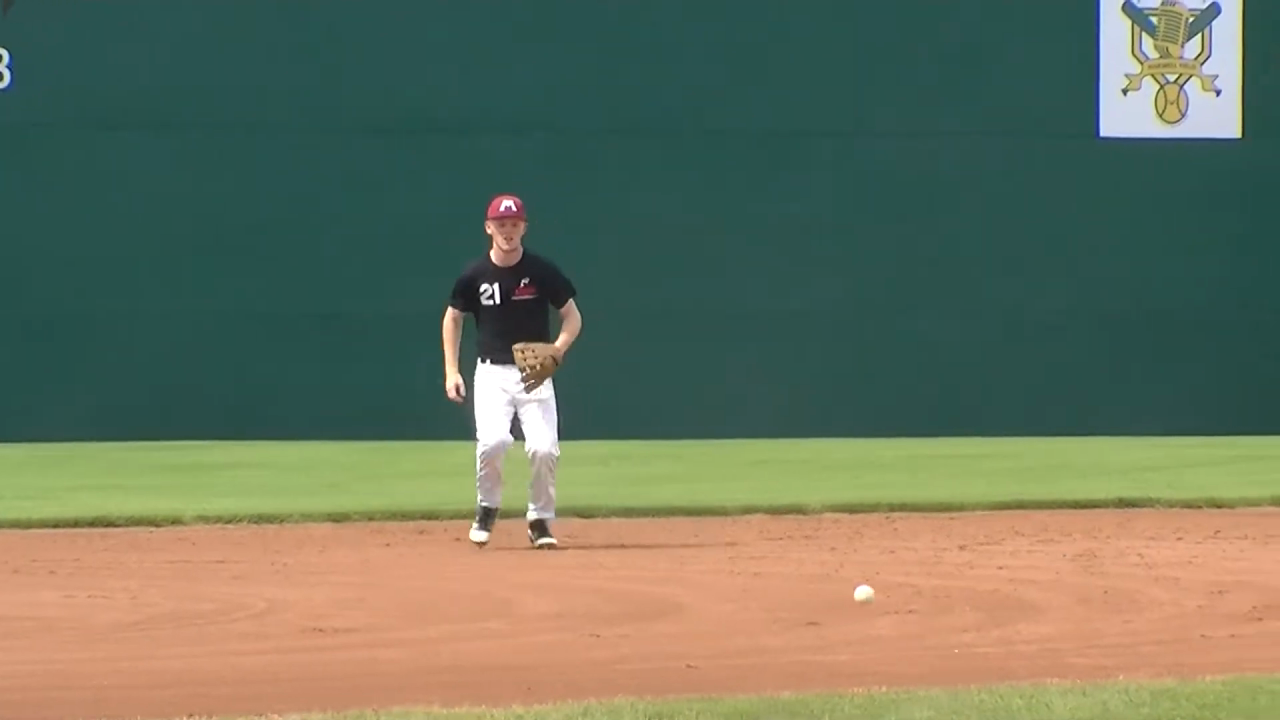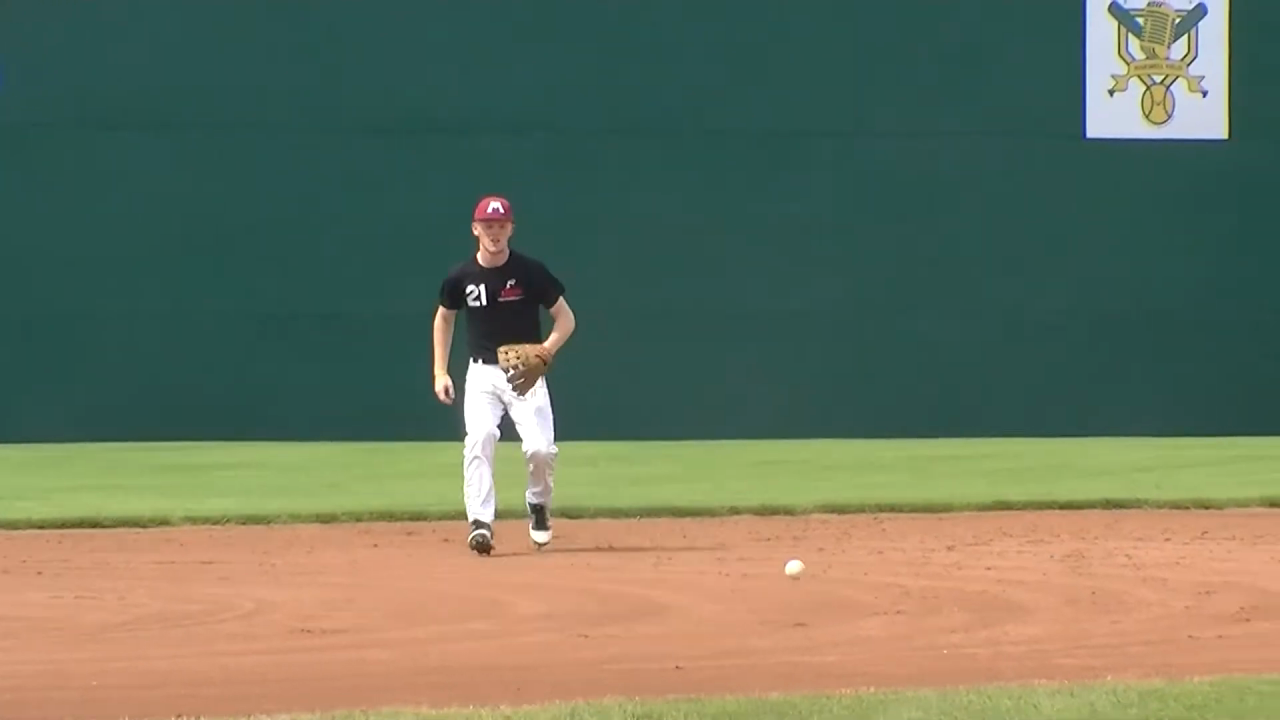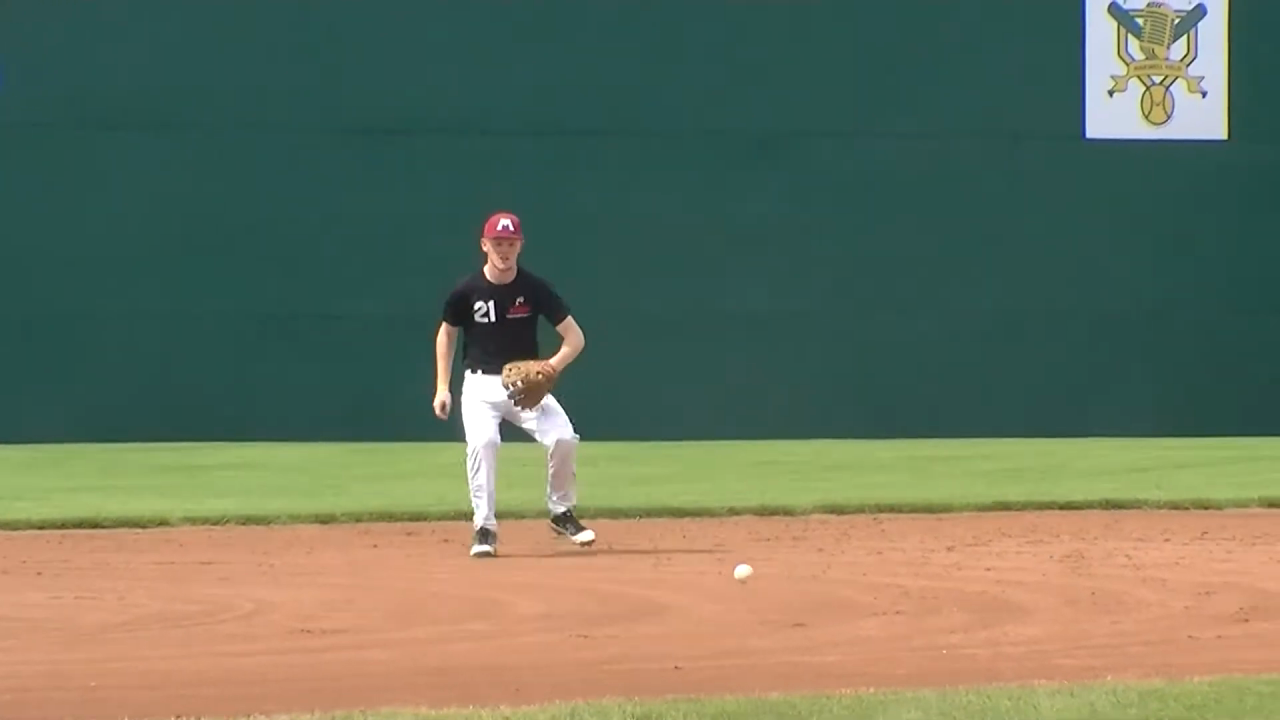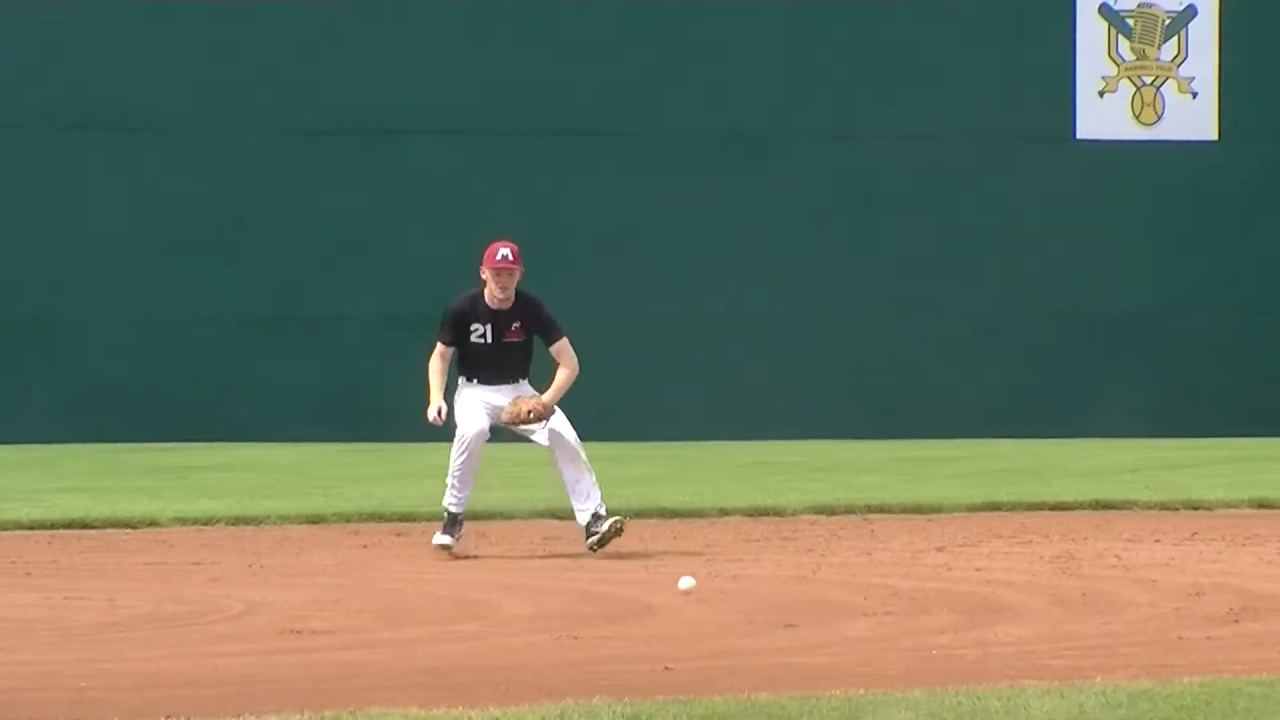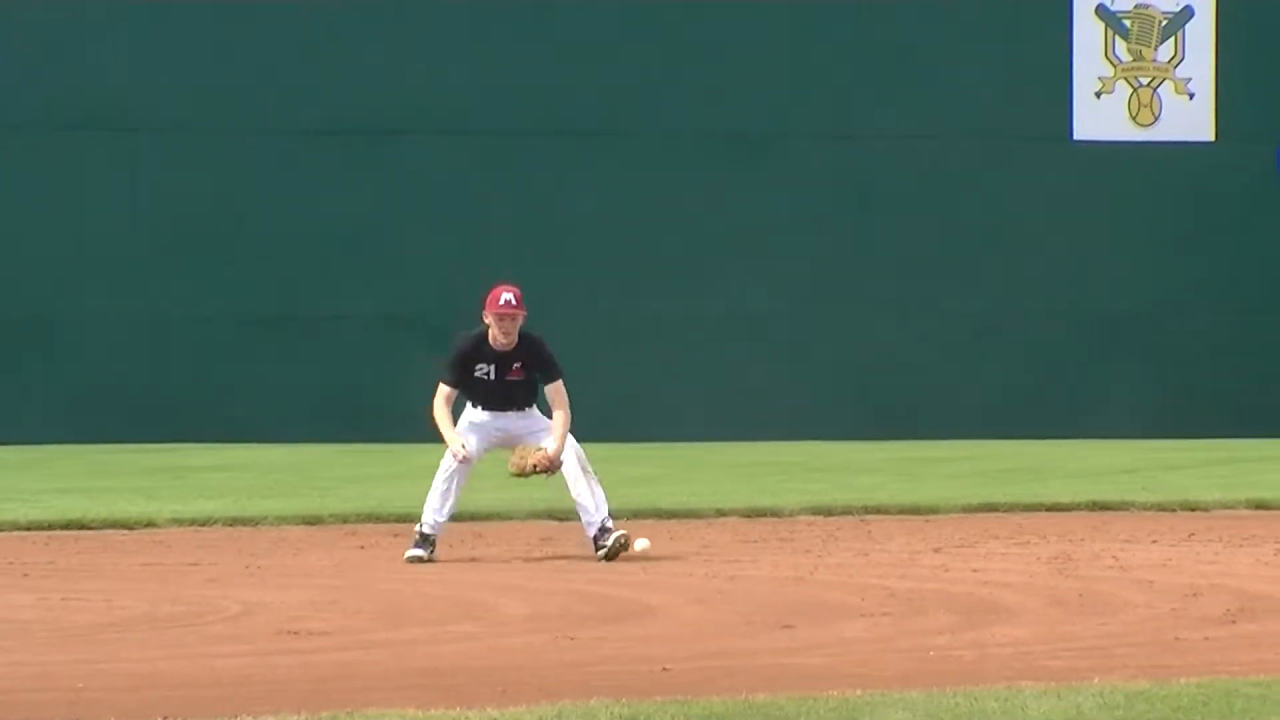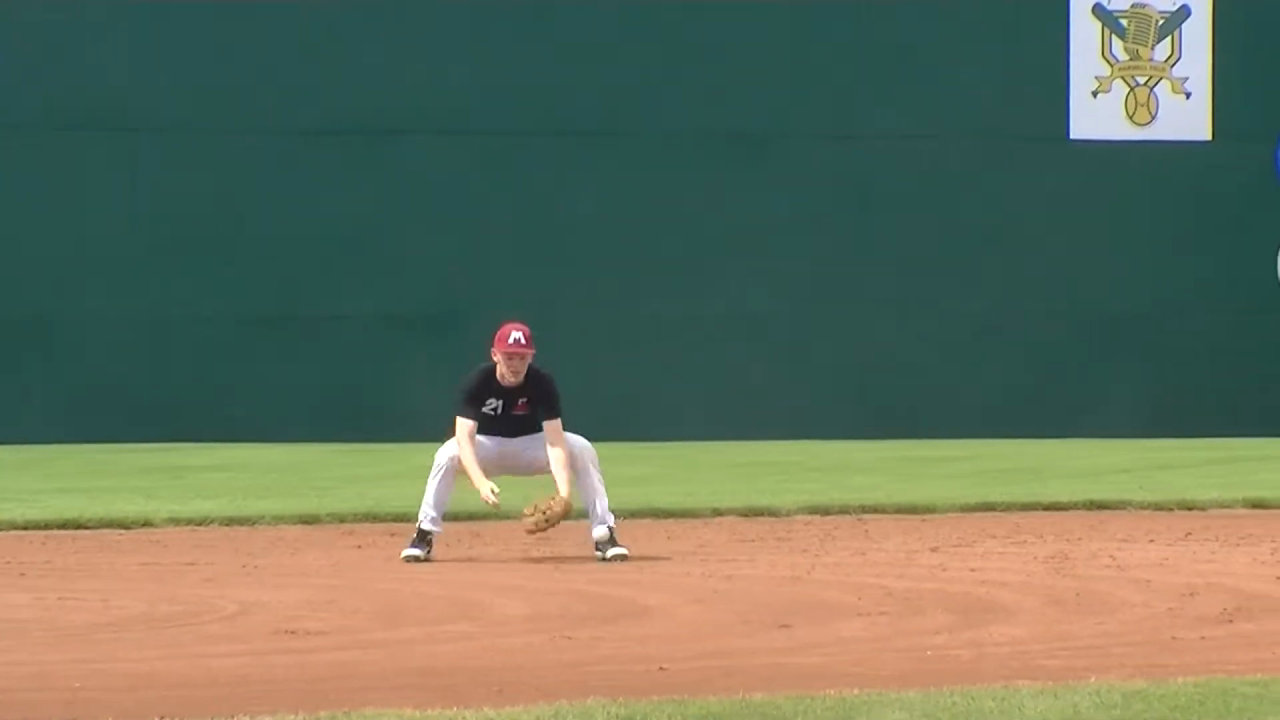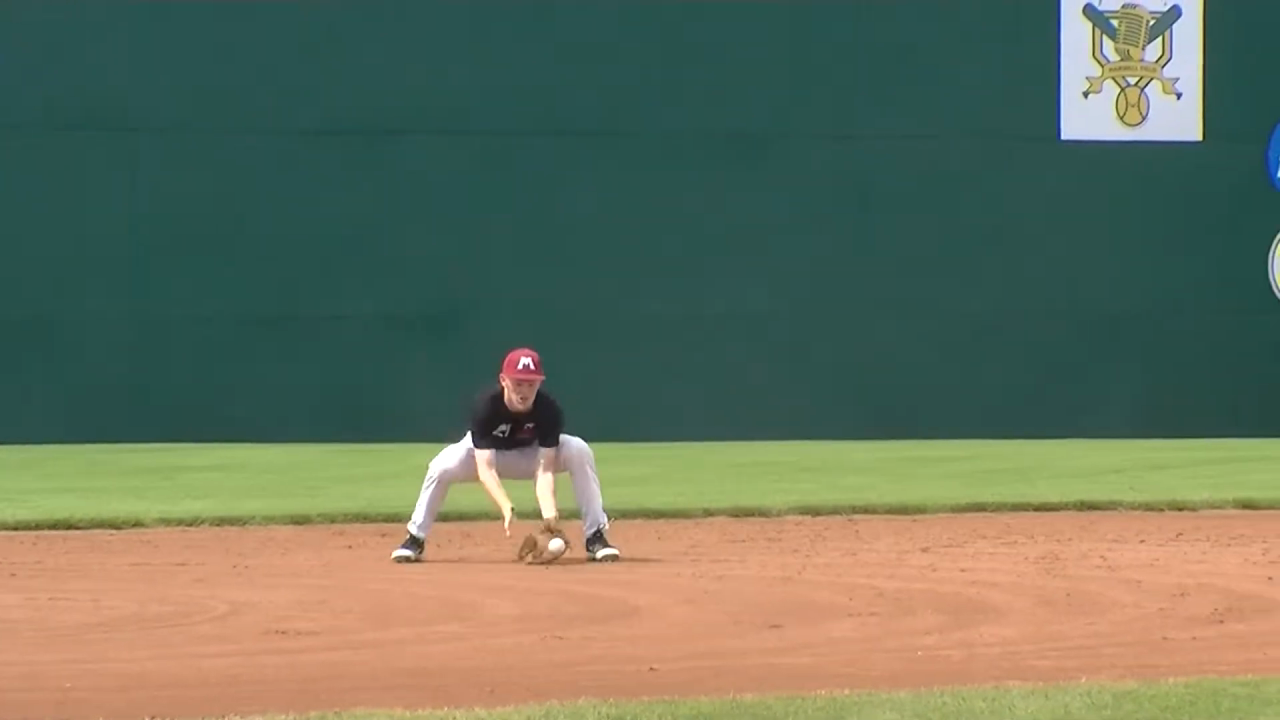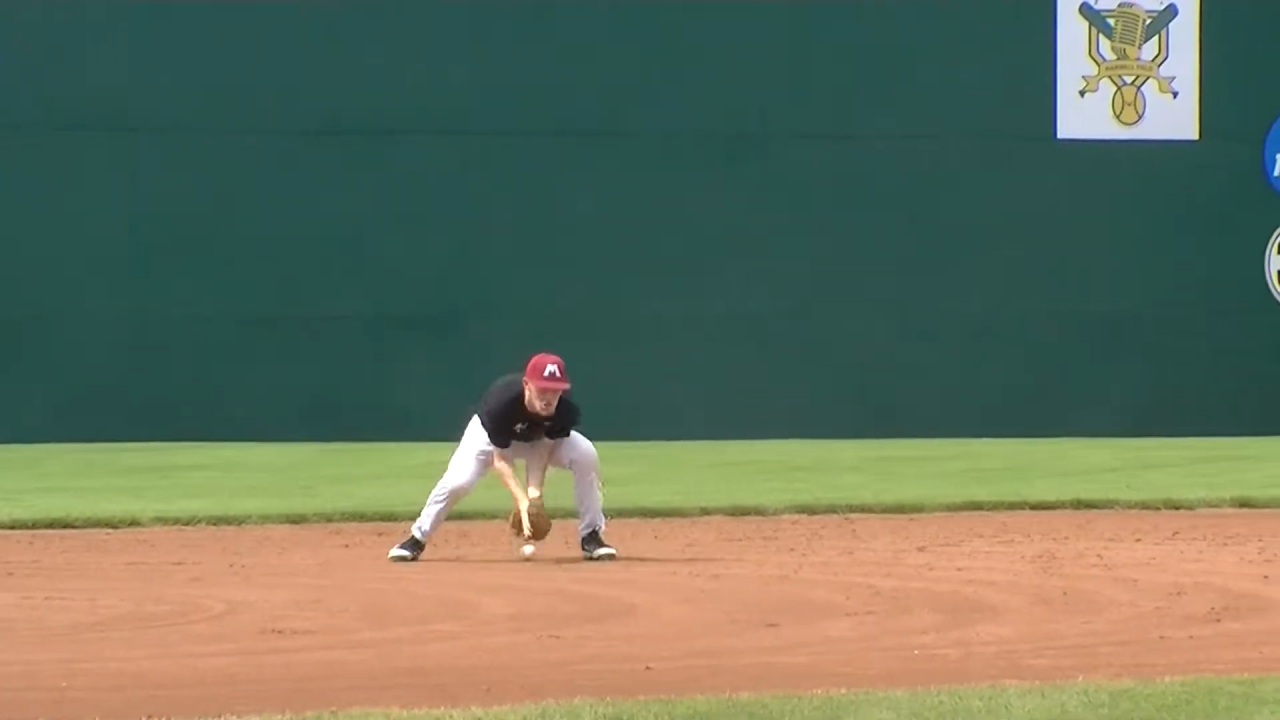
dt=0.1s
person 1, frame 1
left shoulder: (543, 270)
right shoulder: (474, 274)
left elbow: (572, 316)
right elbow: (452, 318)
left wrist: (558, 347)
right wrist: (451, 370)
right hip: (491, 375)
left knee: (543, 448)
right knee: (494, 442)
left ankle: (539, 519)
right ankle: (487, 506)
person 1, frame 2
left shoulder: (531, 270)
right shoulder: (460, 276)
left elbow: (567, 319)
right elbow: (443, 318)
left wrist: (547, 348)
right wrist: (439, 372)
right hip: (481, 375)
left knee: (541, 447)
right knee: (480, 438)
left ankle: (538, 503)
right ankle: (480, 523)
person 1, frame 3
left shoulder: (535, 288)
right shoulder: (466, 290)
left elbow: (575, 337)
right elbow: (447, 333)
left wrist: (553, 366)
right wrist: (442, 386)
right hip: (480, 385)
left knee: (564, 438)
right knee: (483, 442)
left ankle: (561, 511)
right ankle: (484, 528)
person 1, frame 4
left shoulder: (533, 309)
right shoulder: (463, 309)
left elbow: (569, 362)
right elbow: (439, 356)
left wrist: (550, 398)
right wrist: (436, 397)
left hip: (519, 391)
right hip: (474, 392)
left knee: (564, 437)
right knee: (471, 431)
left ankle: (593, 519)
right ankle: (453, 517)
person 1, frame 5
left shoulder: (534, 348)
right shoulder: (468, 349)
left elbow: (560, 406)
right elbow: (442, 401)
left wrist: (556, 445)
right wrist: (451, 437)
left hip: (523, 417)
right hip: (480, 417)
left knee: (571, 450)
right knee: (458, 454)
left ankle: (601, 530)
right ankle: (427, 535)
person 1, frame 6
left shoulder: (543, 384)
right shoulder: (477, 383)
left elbow: (556, 443)
right elbow: (464, 441)
left wrist: (565, 491)
right wrist: (480, 482)
left hip: (531, 443)
right hip: (485, 442)
left knee: (582, 449)
right knee: (447, 457)
left ankle: (604, 536)
right ankle: (424, 534)
person 1, frame 7
left shoulder: (549, 409)
right shoulder: (486, 406)
left elbow: (545, 467)
right elbow: (486, 469)
left wrist: (549, 512)
right wrist: (506, 507)
left hip: (526, 453)
right hip: (484, 454)
left knee: (578, 452)
right knee: (442, 467)
left ankle: (595, 536)
right ankle: (415, 538)
person 1, frame 8
left shoulder: (565, 408)
right shoulder: (501, 402)
left elbow: (548, 447)
right elbow: (499, 459)
left wrist: (535, 489)
right wrist: (522, 501)
left hip: (535, 438)
right hip: (491, 432)
left knee: (585, 455)
right knee: (458, 480)
left ankle: (590, 536)
right ankle: (418, 538)
